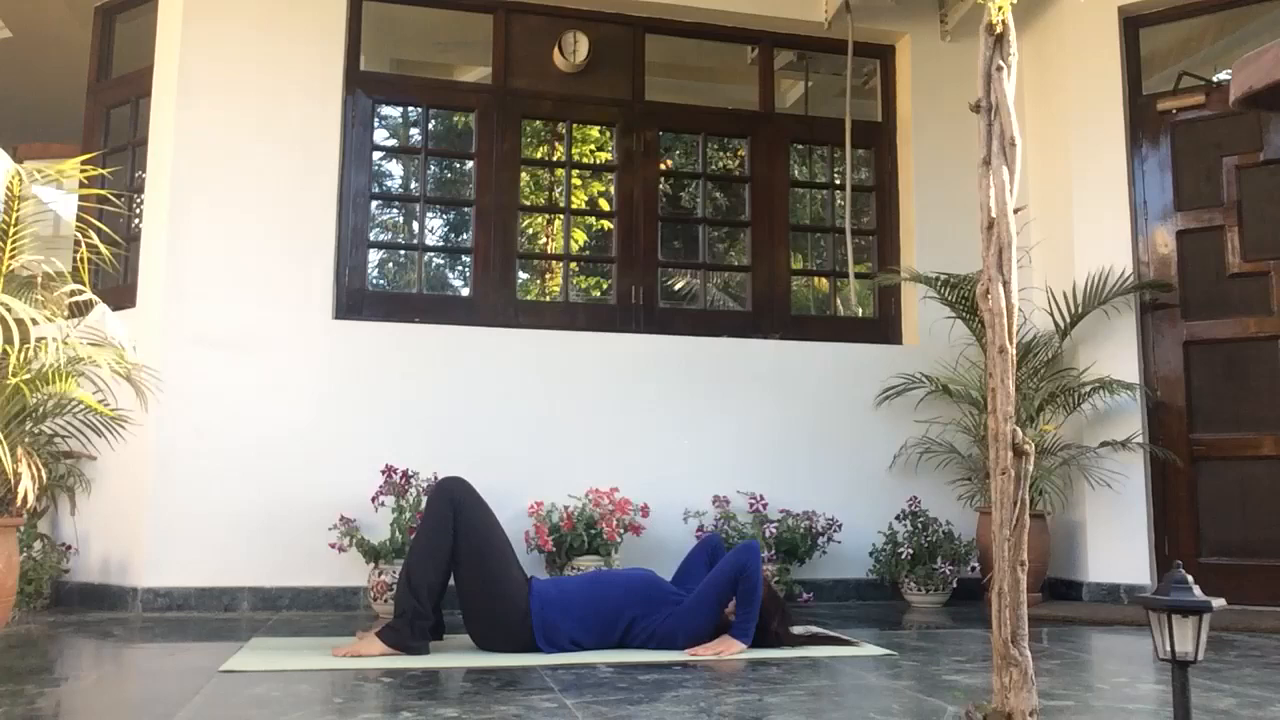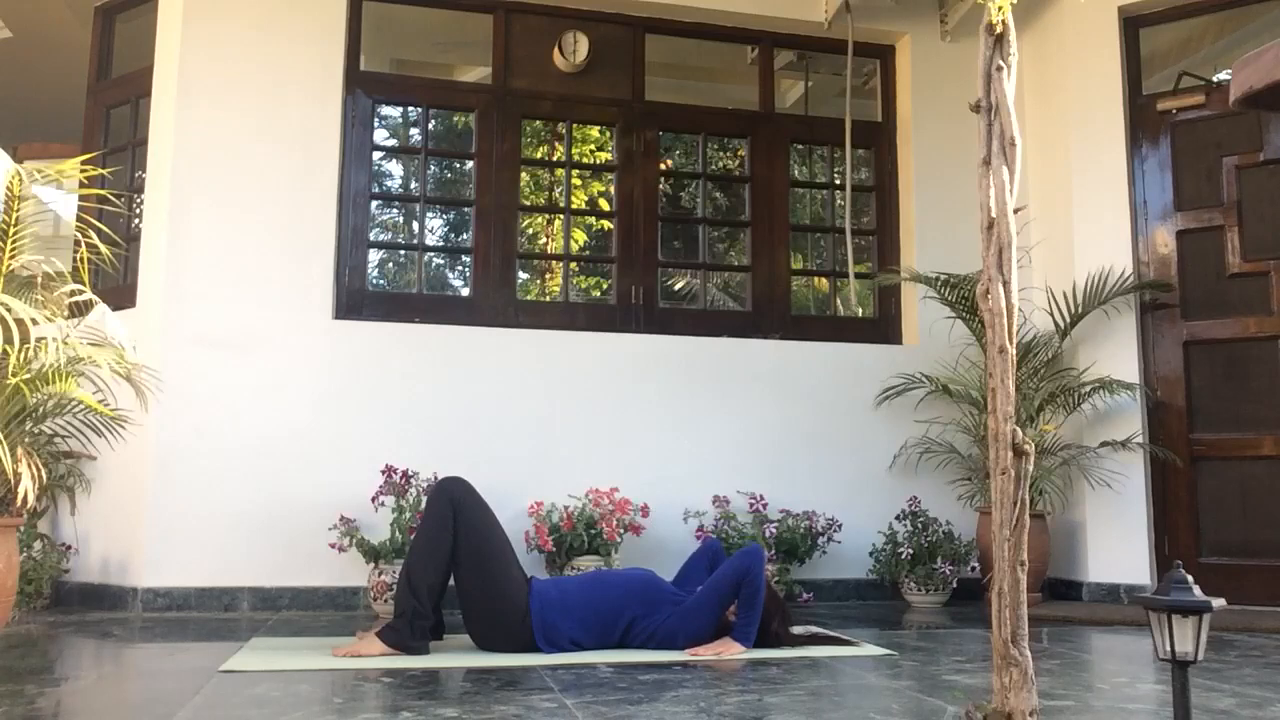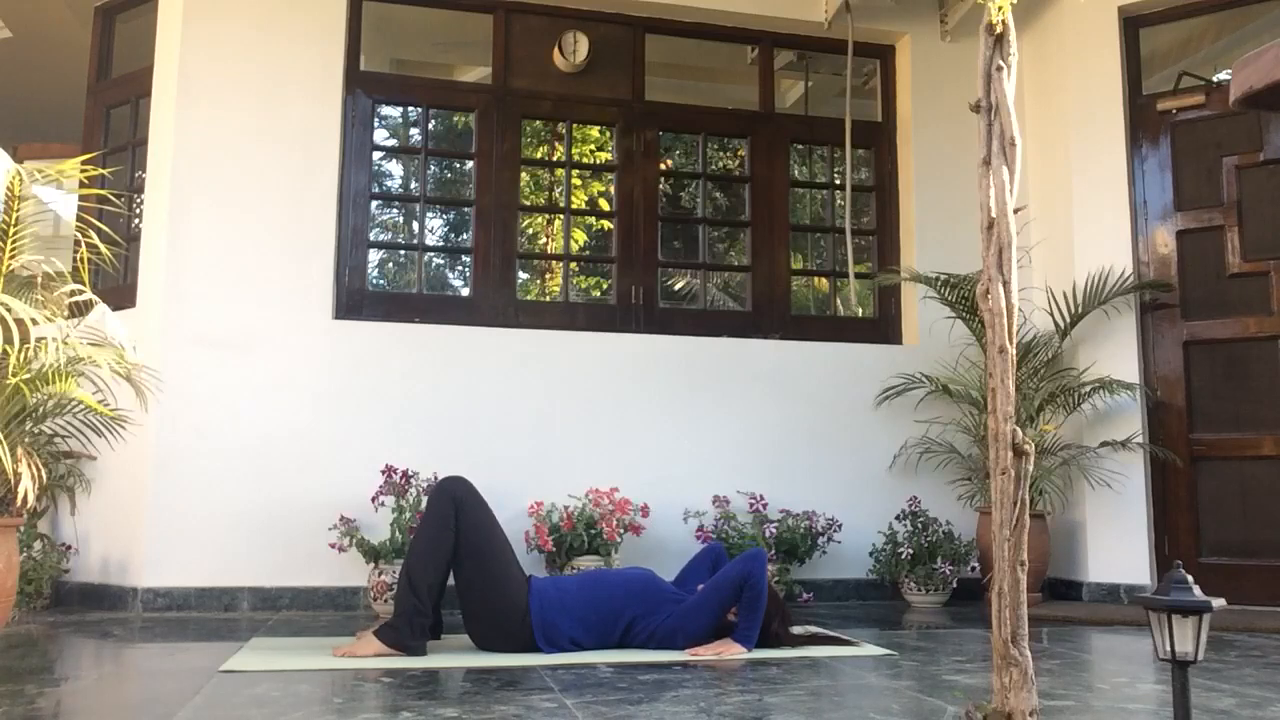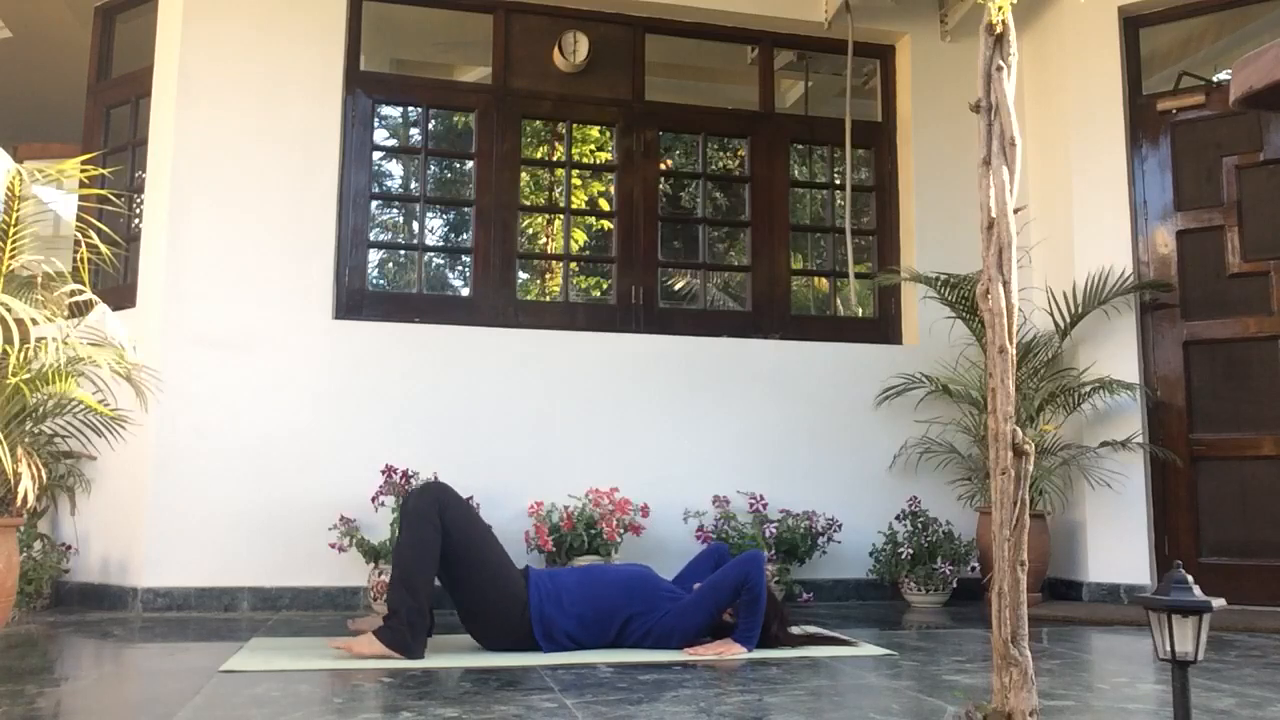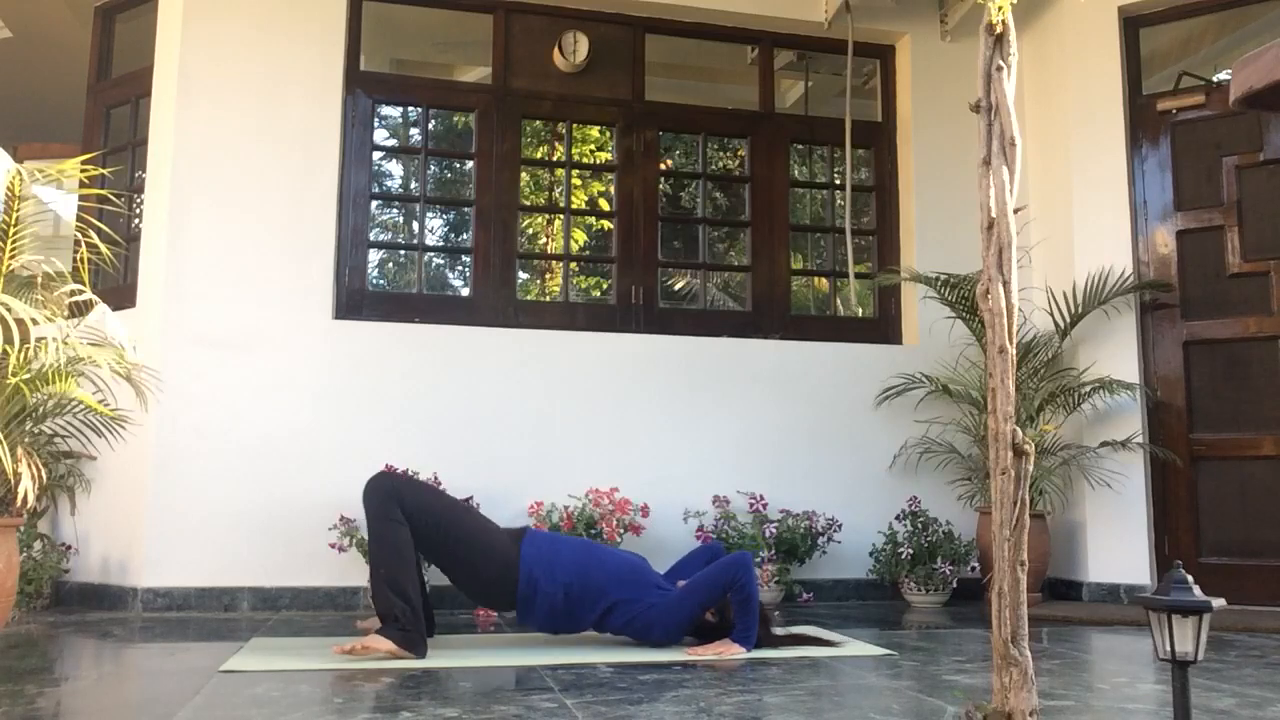
dt=0.2s
person 1, frame 1
left shoulder: (690, 622)
right shoulder: (686, 604)
left elbow: (748, 552)
right elbow: (712, 541)
left wrist: (739, 638)
left hip: (518, 622)
right hip: (525, 611)
left knee: (452, 495)
right knee: (452, 504)
left ankle: (404, 633)
right ankle: (418, 624)
person 1, frame 2
left shoulder: (690, 623)
right shoulder: (687, 605)
left elbow: (752, 557)
right elbow: (712, 546)
left wrist: (742, 642)
right wrist: (734, 633)
left hip: (518, 622)
right hip: (525, 612)
left knee: (453, 495)
right knee: (452, 505)
left ankle: (404, 634)
right ankle: (419, 625)
person 1, frame 3
left shoulder: (689, 623)
right shoulder: (684, 604)
left elbow: (754, 560)
right elbow: (716, 549)
left wrist: (742, 643)
right wrist: (737, 636)
left hip: (518, 623)
right hip: (523, 610)
left knee: (454, 493)
right knee: (453, 503)
left ankle: (402, 634)
right ankle: (416, 622)
person 1, frame 4
left shoulder: (683, 622)
right shoulder: (682, 602)
left elbow: (752, 561)
right elbow: (718, 550)
left wrist: (744, 643)
left hip: (518, 613)
right hip: (522, 599)
left knee: (431, 498)
right knee: (433, 510)
left ankle: (400, 636)
right ankle: (406, 623)
person 1, frame 5
left shoulder: (664, 615)
right shoulder: (667, 595)
right elbow: (714, 549)
left wrist: (743, 642)
left hip: (512, 565)
right hip: (516, 554)
left knee: (387, 492)
right knee: (397, 500)
left ankle: (402, 632)
right ankle: (409, 620)
